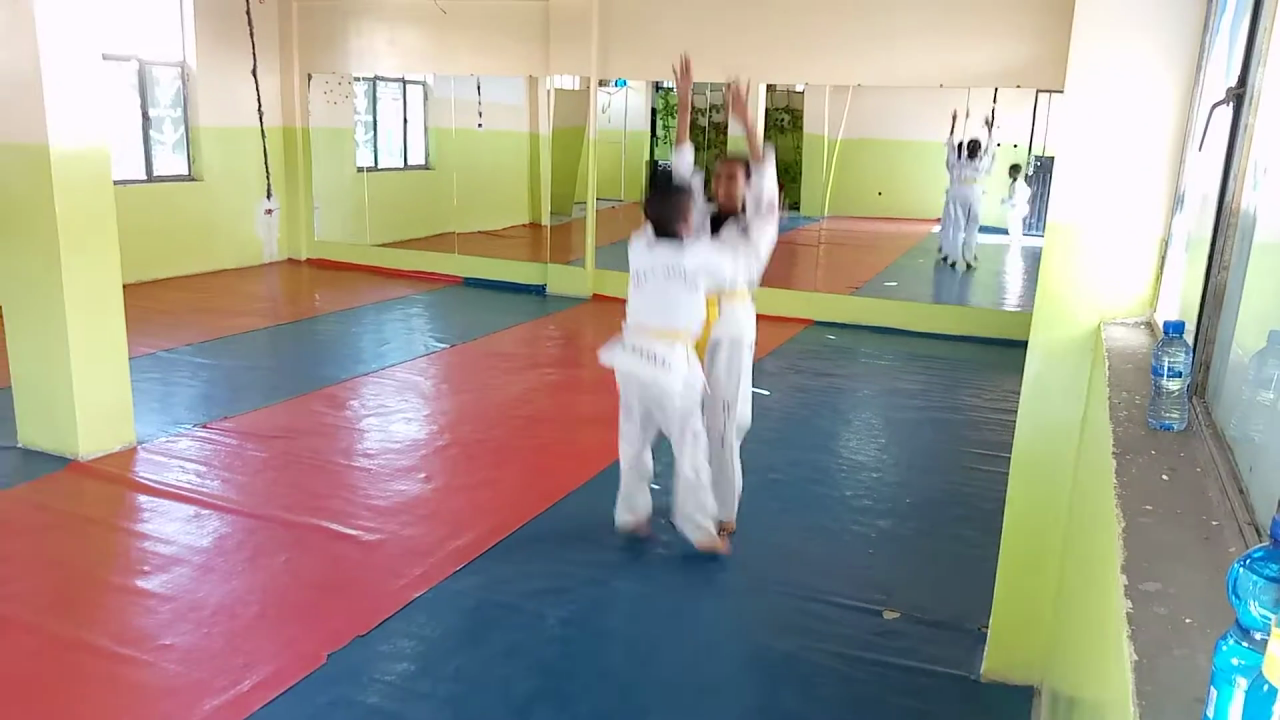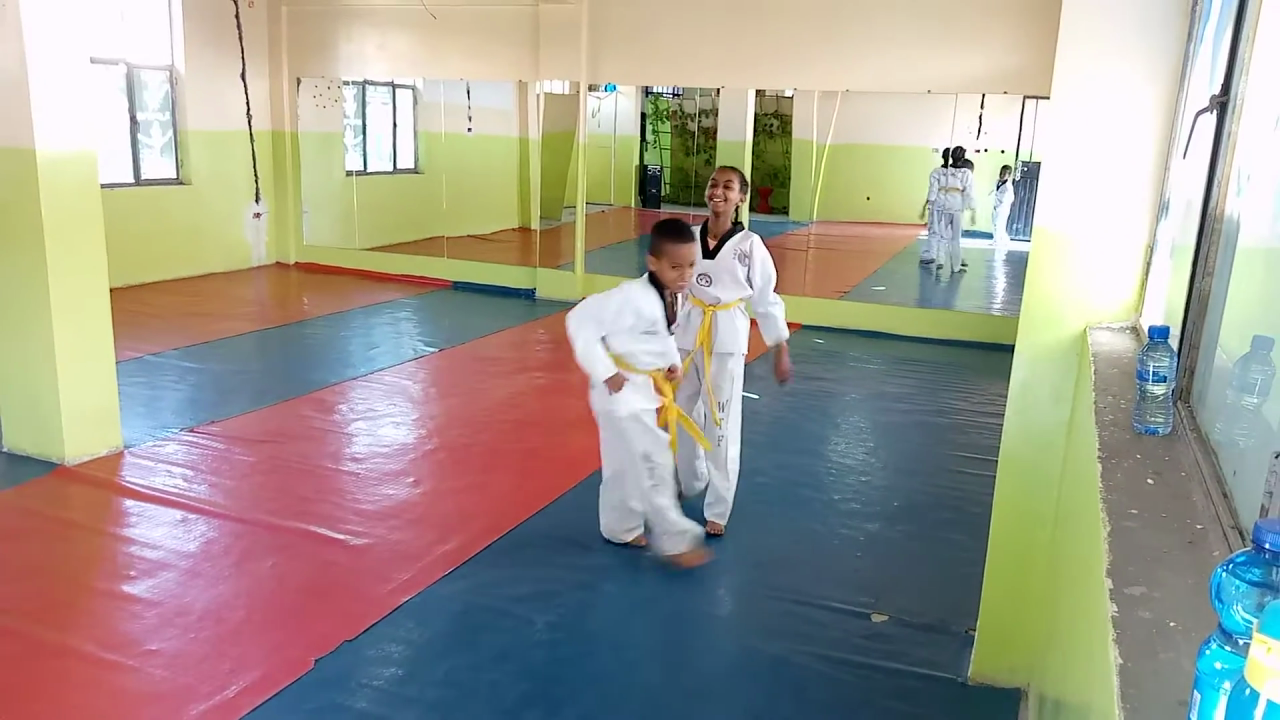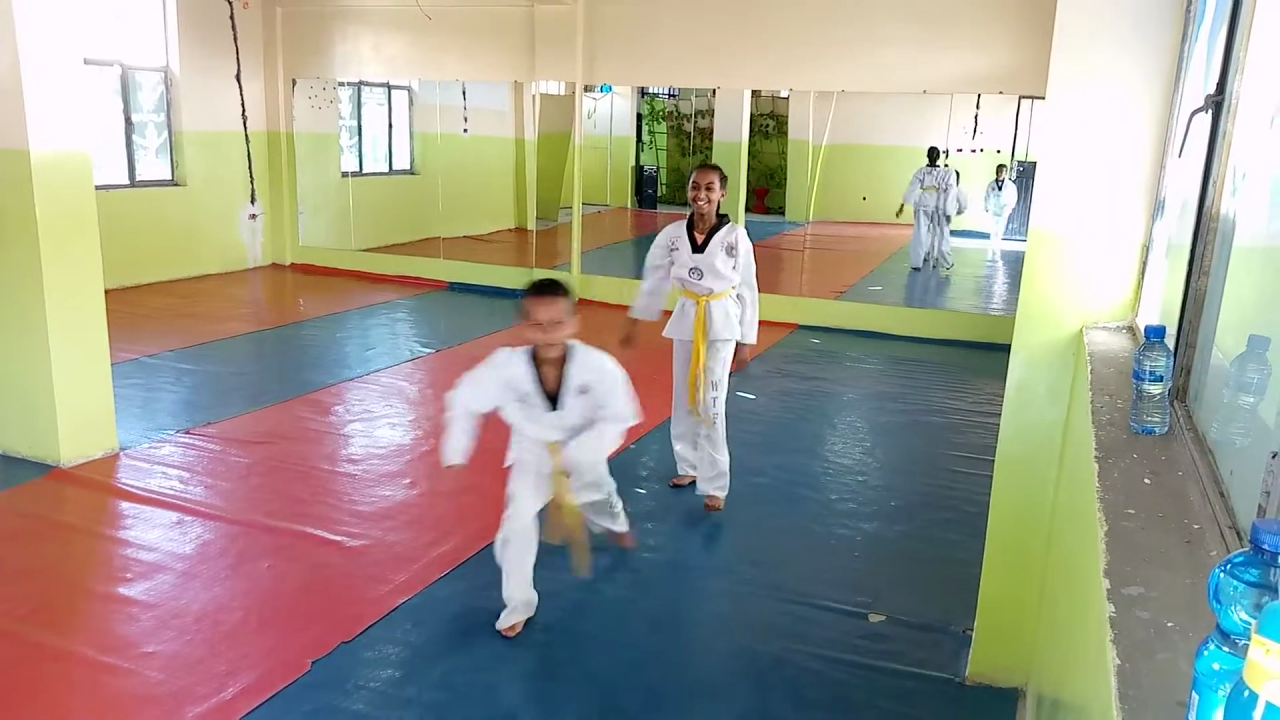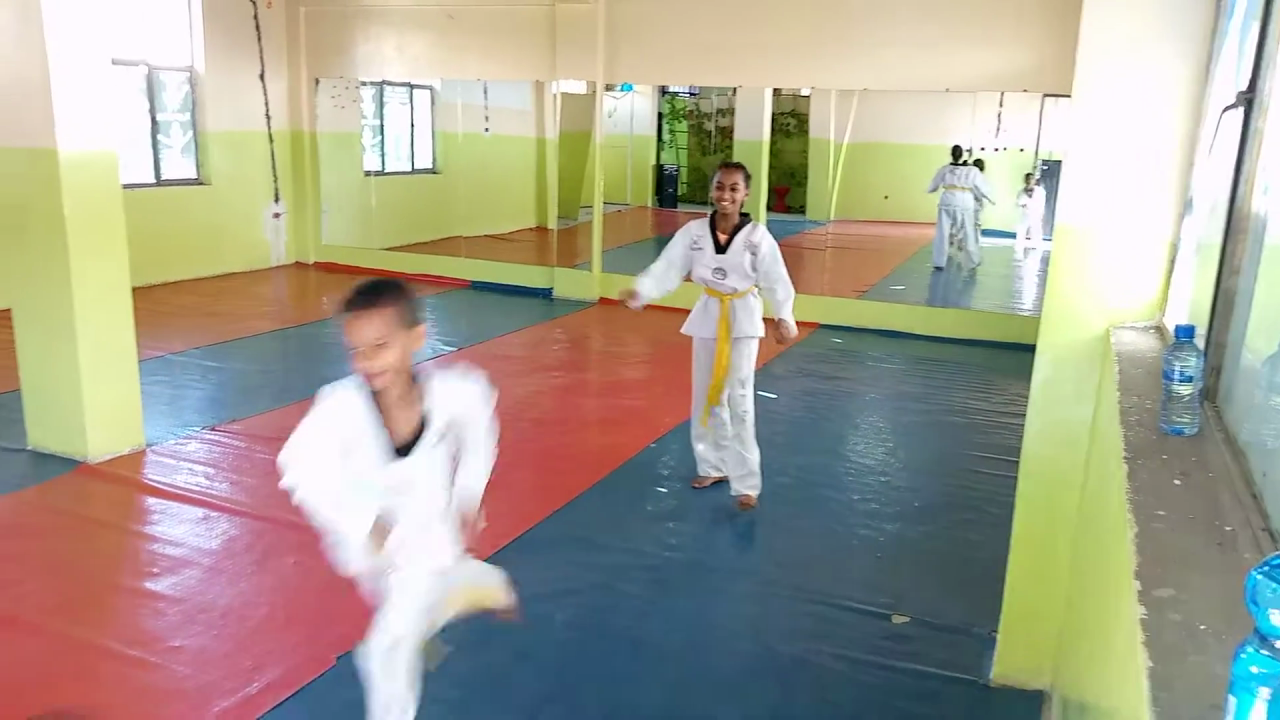
dt=0.4s
person 1, frame 1
left shoulder: (756, 224)
right shoulder: (703, 219)
left elbow: (765, 179)
right elbow: (684, 166)
left wrist: (746, 121)
right wrist: (685, 100)
left hip: (732, 328)
left knee: (724, 424)
right knee: (695, 417)
left ankle: (724, 510)
person 1, frame 2
left shoulder: (750, 246)
left elbow: (768, 300)
left wrist: (780, 349)
left hip: (727, 336)
right hip: (690, 330)
left knee: (722, 425)
right knee: (685, 414)
left ankle: (717, 510)
right ankle: (690, 482)
person 1, frame 3
left shoulder: (736, 238)
right shoulder: (671, 236)
left elbow: (747, 290)
right elbow: (653, 283)
left wrist: (745, 340)
right wrist: (635, 319)
left hip: (721, 323)
right hip: (685, 318)
left knee: (710, 403)
right knee: (683, 399)
left ankle: (715, 485)
right ankle: (690, 466)
person 1, frame 4
left shoulder: (757, 237)
right shoulder: (694, 232)
left elbow: (777, 282)
right elbow: (667, 269)
left wrist: (784, 318)
right wrist: (639, 292)
left hip: (743, 320)
right hip: (708, 317)
left knee: (739, 400)
right knee: (705, 398)
left ankle: (746, 483)
right ankle: (712, 466)
person 2, frame 1
left shoulder: (638, 248)
right shoulder: (701, 259)
right elbow: (747, 266)
right wrist: (759, 230)
left hip: (633, 358)
right hip: (670, 368)
left knee: (635, 443)
right knee: (689, 449)
left ankle: (631, 515)
right ankle: (701, 532)
person 2, frame 2
left shoulder: (673, 295)
right shoulder: (632, 296)
right elbow: (580, 321)
left wrist: (672, 362)
right wrist: (605, 372)
left hip: (643, 387)
right hip: (622, 389)
left knee: (626, 465)
right knee: (654, 463)
left ankle: (621, 528)
right ankle: (675, 541)
person 2, frame 3
left shoulder: (595, 364)
right shoulder: (506, 365)
left elbow: (619, 413)
right elbow: (464, 400)
left wrist: (588, 452)
right wrist: (456, 453)
left hip: (581, 453)
right hip: (531, 454)
left knee: (600, 499)
right knee: (517, 529)
left ankle: (615, 524)
right ankle: (518, 605)
person 2, frame 4
left shoulder: (450, 394)
right shoulder: (339, 406)
left elbow: (476, 425)
right elbow: (302, 469)
left wrist: (468, 498)
right wrist: (355, 524)
left hip: (425, 532)
right hip: (368, 542)
left knee: (389, 650)
right knee: (428, 600)
right ankle: (485, 587)
